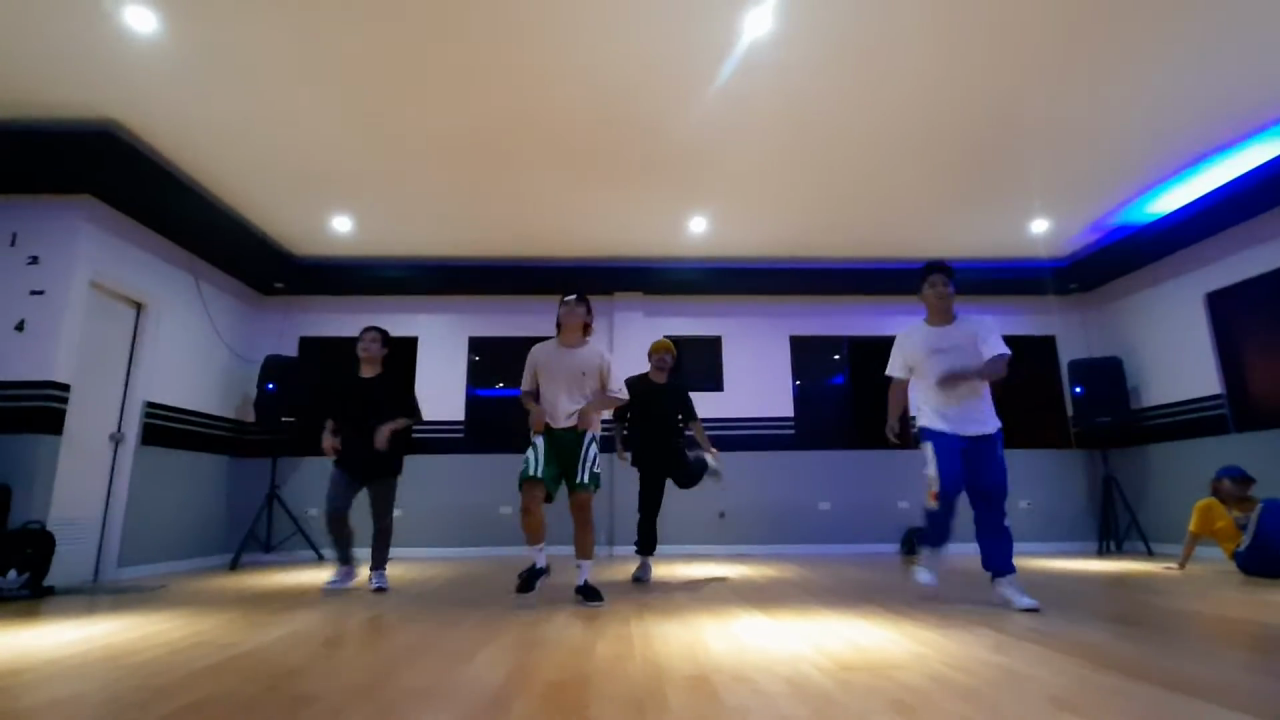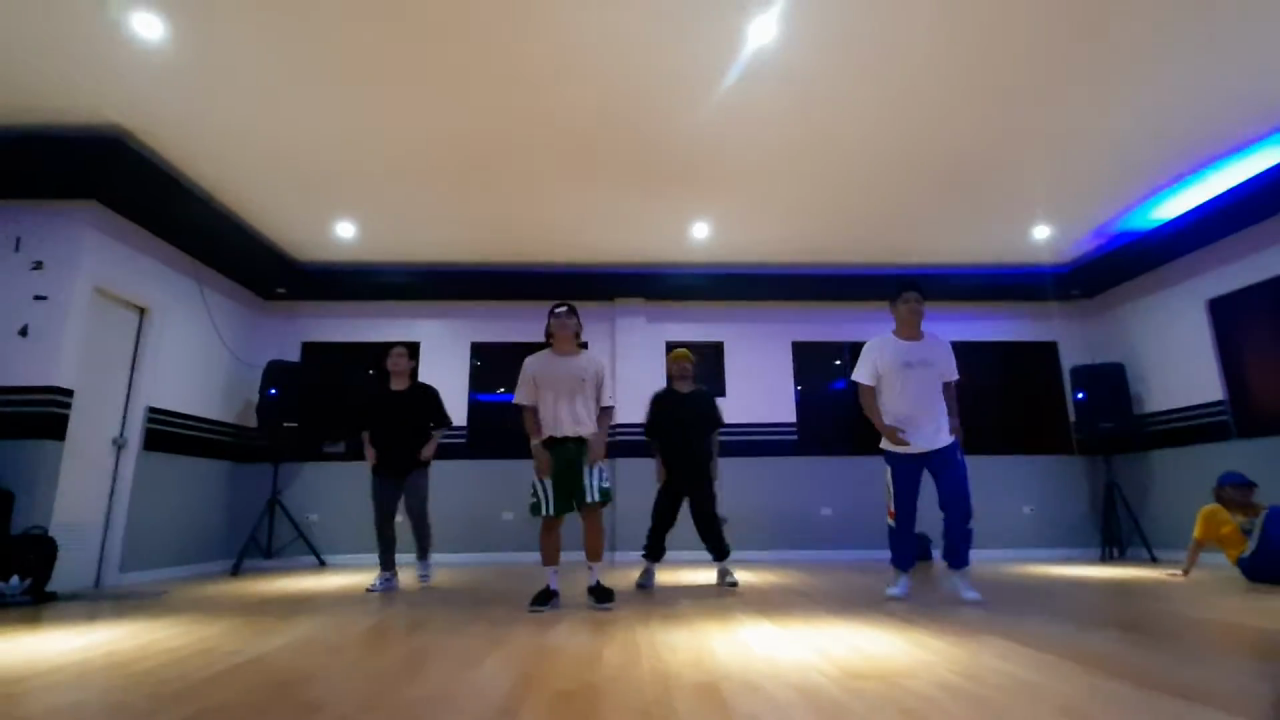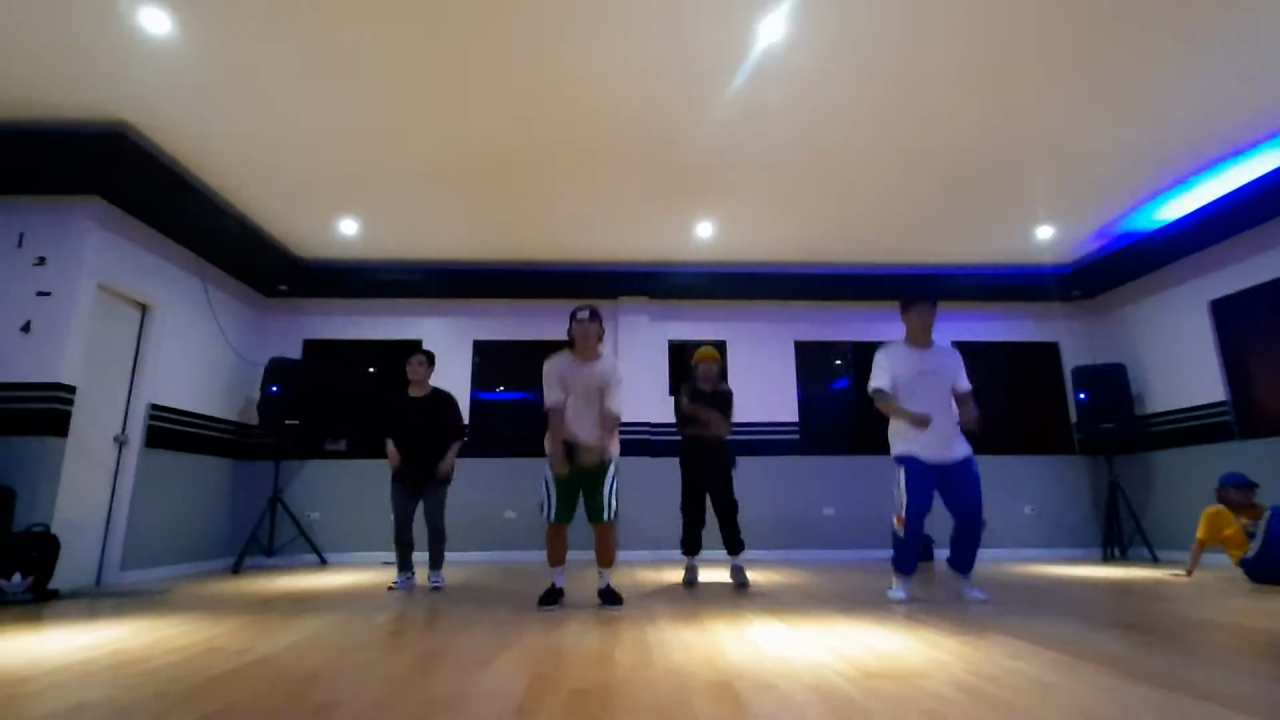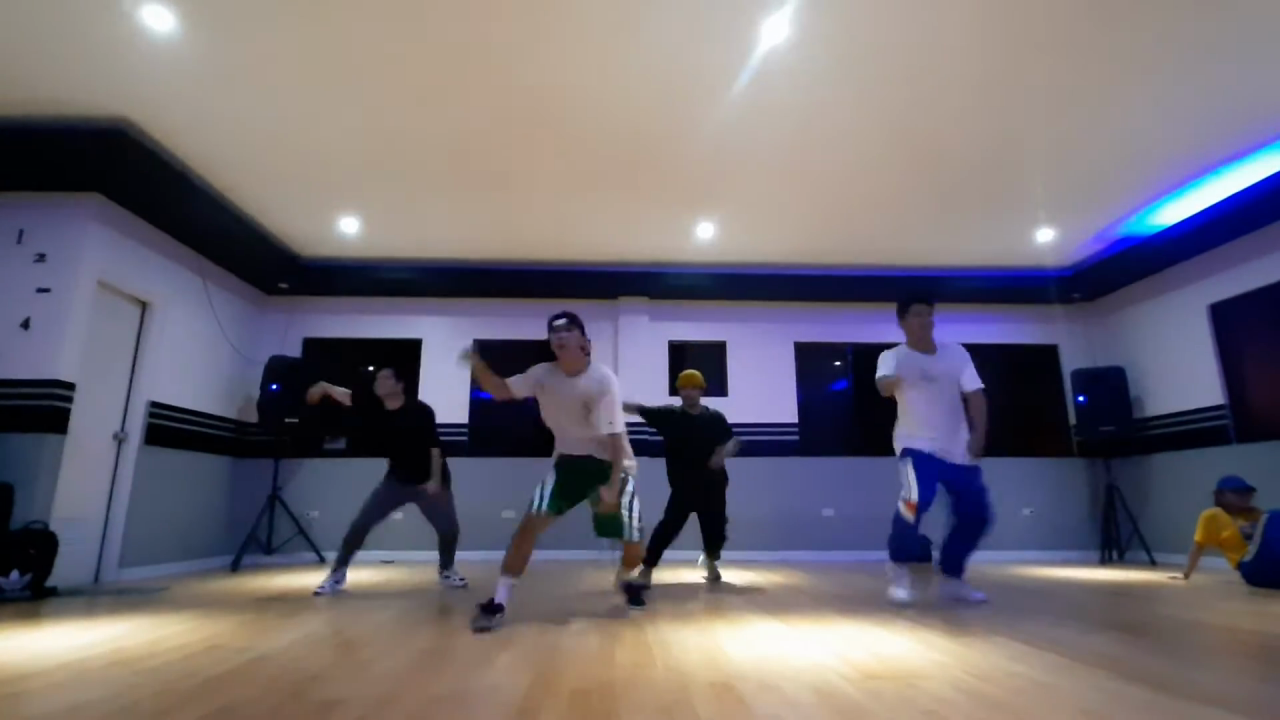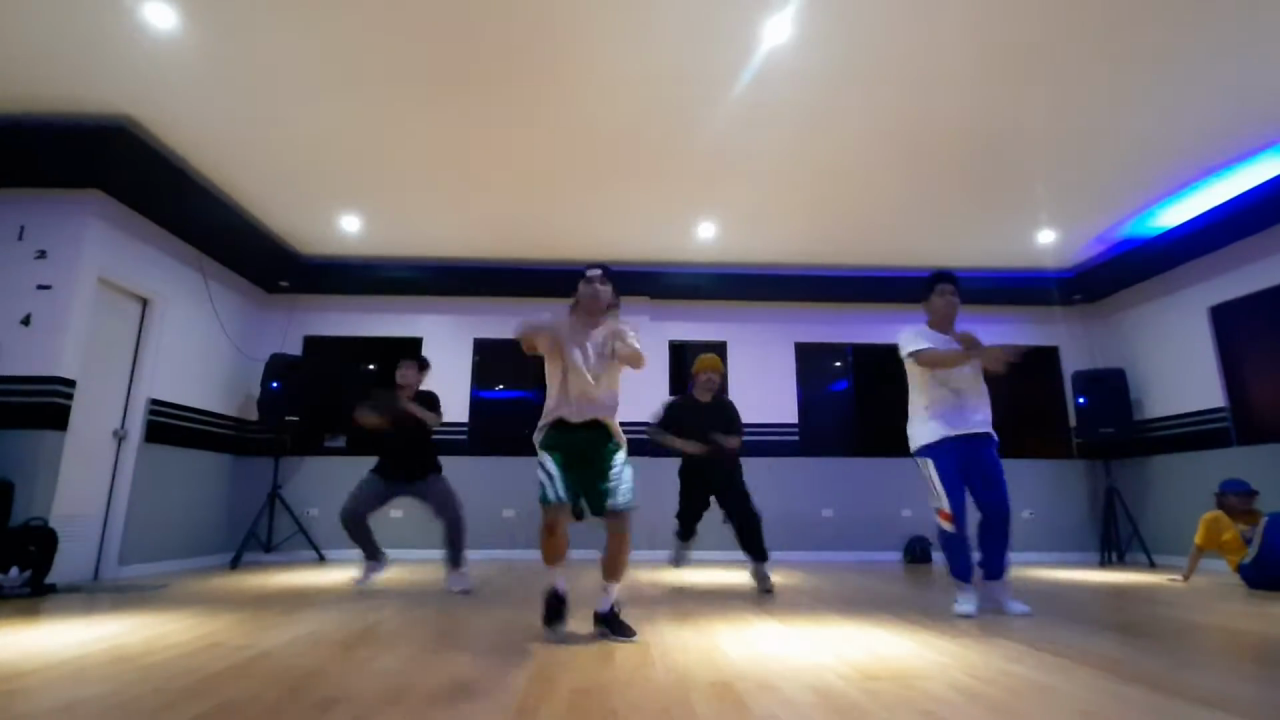
dt=0.5s
person 1, frame 1
left shoulder: (979, 328)
right shoulder: (907, 338)
left elbow: (1000, 367)
right elbow: (899, 385)
left wrist: (968, 373)
right wrist: (892, 421)
left hip: (983, 427)
right hip: (938, 427)
left knee: (992, 501)
right knee: (945, 486)
left ankle: (1003, 579)
right ankle: (928, 554)
person 1, frame 2
left shoulder: (940, 345)
right shoulder: (877, 347)
left elbow: (950, 387)
right elbow: (865, 393)
left wrist: (954, 423)
right wrist: (883, 426)
left hip: (942, 441)
right hip: (900, 444)
left knee: (958, 507)
right knee: (901, 512)
left ankle: (959, 573)
right ankle: (902, 574)
person 1, frame 3
left shoulder: (951, 356)
right shoulder: (888, 355)
left elbow: (964, 396)
right elbow: (881, 399)
left wrist: (969, 413)
right wrist: (909, 416)
left hip: (954, 451)
right hip: (911, 451)
left knee: (971, 517)
right knee: (911, 516)
left ankle: (962, 576)
right ankle: (901, 578)
person 1, frame 4
left shoulder: (957, 354)
right shoulder: (892, 358)
left elbow: (975, 398)
right elbow: (885, 388)
left wrist: (978, 437)
right wrist: (894, 381)
left hip: (958, 452)
right hip: (917, 449)
left knee: (975, 518)
right knee: (915, 504)
left ankle: (952, 579)
right ankle: (902, 570)
person 1, frame 5
left shoulder: (965, 339)
right shoulder: (913, 335)
left elbow: (995, 364)
right elbow: (928, 359)
left wrist: (979, 350)
right wrist: (985, 354)
left hip: (975, 434)
right hip: (934, 435)
left knee: (997, 509)
right knee: (952, 511)
left ankle: (994, 584)
right ankle: (964, 588)
person 2, frame 1
left shoulder: (598, 356)
right shoulder: (539, 352)
left elbow: (619, 395)
right elbow: (527, 391)
left wrist: (592, 407)
right wrist: (534, 408)
left hip: (582, 435)
right hip: (546, 433)
left knee: (582, 505)
right knee: (530, 497)
left ankle: (583, 581)
right ankle: (538, 563)
person 2, frame 2
left shoulder: (594, 364)
right shoulder: (534, 364)
left elbow: (606, 407)
right elbow: (528, 409)
left wrist: (600, 439)
right wrist: (537, 444)
left hip: (586, 446)
right hip: (550, 447)
left knee: (593, 515)
right knee: (550, 520)
left ankle: (595, 583)
right ankle: (551, 587)
person 2, frame 3
left shoulder: (610, 369)
right shoulder: (555, 365)
left elbow: (612, 417)
right elbow: (554, 412)
left wrist: (599, 447)
right wrist: (556, 451)
left hip: (601, 456)
right hip: (562, 453)
left knee: (605, 525)
right knee: (556, 525)
left ankle: (605, 585)
right ankle: (556, 585)
person 2, frame 4
left shoulder: (603, 380)
right shoulder: (539, 374)
left elbow: (614, 435)
right elbow: (502, 390)
left wrist: (614, 484)
right wrist: (477, 364)
left hip: (608, 465)
right hip: (567, 461)
left knee: (633, 543)
right knee: (531, 525)
left ankle: (627, 578)
right ankle: (498, 602)
person 2, frame 5
left shoulder: (618, 333)
right shoulder: (555, 327)
left elbow: (636, 359)
right elbow: (529, 340)
left wrist: (623, 350)
right wrist: (565, 328)
left hip: (602, 435)
right hip: (559, 431)
left knee: (619, 521)
right knee: (554, 515)
left ankle: (606, 610)
right ankle: (557, 590)
person 3, frame 1
left shoulder: (395, 384)
right shoulder: (346, 385)
left elbow: (409, 417)
right elbow: (333, 416)
left wrist: (390, 427)
right wrist: (328, 434)
left hip: (384, 462)
right hip: (348, 460)
left knee: (381, 519)
right knee: (334, 511)
left ankle: (378, 571)
right ankle: (345, 566)
person 3, frame 2
left shoulder: (425, 393)
right shoulder: (377, 396)
left elbow: (441, 424)
right elbow: (367, 427)
left wrist: (432, 445)
right wrist: (368, 447)
left hip: (415, 465)
right hip: (384, 466)
left knee: (417, 513)
right knee: (383, 519)
left ankle: (423, 560)
right ankle: (387, 574)
person 3, frame 3
left shoulder: (445, 401)
right shoulder: (398, 403)
left elbow: (458, 435)
right elbow: (391, 434)
left wrist: (449, 458)
right wrist: (390, 449)
left hip: (435, 475)
right hip: (404, 474)
left knee: (435, 524)
right knee: (401, 527)
left ankle: (435, 572)
right ankle: (405, 573)
person 3, frame 4
left shoulder: (420, 411)
right shoulder: (376, 413)
left elbow: (434, 445)
right elbow: (349, 398)
left wrist: (435, 479)
right wrist: (325, 387)
left hip: (429, 482)
right hip: (397, 481)
left knee: (449, 528)
right knee: (360, 526)
left ankle: (446, 571)
right ankle: (337, 575)
person 3, frame 5
left shoulder: (428, 399)
right shoulder: (384, 399)
left elbow: (434, 421)
right elbow: (364, 416)
left wrist: (410, 407)
right wrist: (373, 418)
left hip: (424, 476)
right hip: (386, 474)
left knee: (453, 515)
right knee: (349, 514)
left ankle: (456, 570)
right ankle: (374, 558)
person 4, frame 1
left shoulder: (677, 391)
right shoulder: (632, 385)
left elbow: (692, 422)
right elbow: (619, 418)
left wrist: (708, 448)
right wrist: (620, 443)
left hip: (673, 449)
right hip: (646, 455)
left knee: (688, 477)
right knee: (648, 508)
left ankle: (706, 462)
right ankle: (644, 561)
person 4, frame 2
left shoulder: (705, 398)
right shoulder: (661, 400)
left elbow: (713, 431)
right elbow: (653, 435)
left wrist: (713, 460)
right wrist: (660, 464)
left hip: (700, 469)
right hip: (673, 470)
left knee: (707, 518)
right knee: (661, 519)
left ankle: (722, 567)
right ankle: (649, 568)
person 4, frame 3
left shoulder: (724, 393)
right shoulder: (686, 394)
left elbow: (724, 425)
right elbow: (684, 427)
left wrist: (700, 411)
right wrist: (711, 428)
left hip: (720, 464)
right hip: (693, 467)
left knee: (727, 513)
right knee: (692, 517)
left ankle: (736, 564)
right ankle: (691, 564)
person 4, frame 4
left shoulder: (714, 418)
right shoulder: (667, 415)
left elbow: (731, 442)
right elbow: (640, 410)
left wrist: (723, 452)
right wrist: (621, 405)
left hip: (712, 485)
right hip: (682, 487)
left knee: (716, 527)
right knee: (669, 525)
left ankle: (711, 562)
right ankle: (647, 568)
person 4, frame 5
left shoulder: (725, 406)
right shoulder: (678, 406)
left elbow: (736, 441)
right elbow: (656, 431)
left wrist: (723, 441)
right wrist: (681, 443)
left hip: (726, 473)
right hip: (694, 474)
left knee: (746, 517)
right knee: (688, 518)
left ankle: (759, 568)
right ankle: (683, 541)
